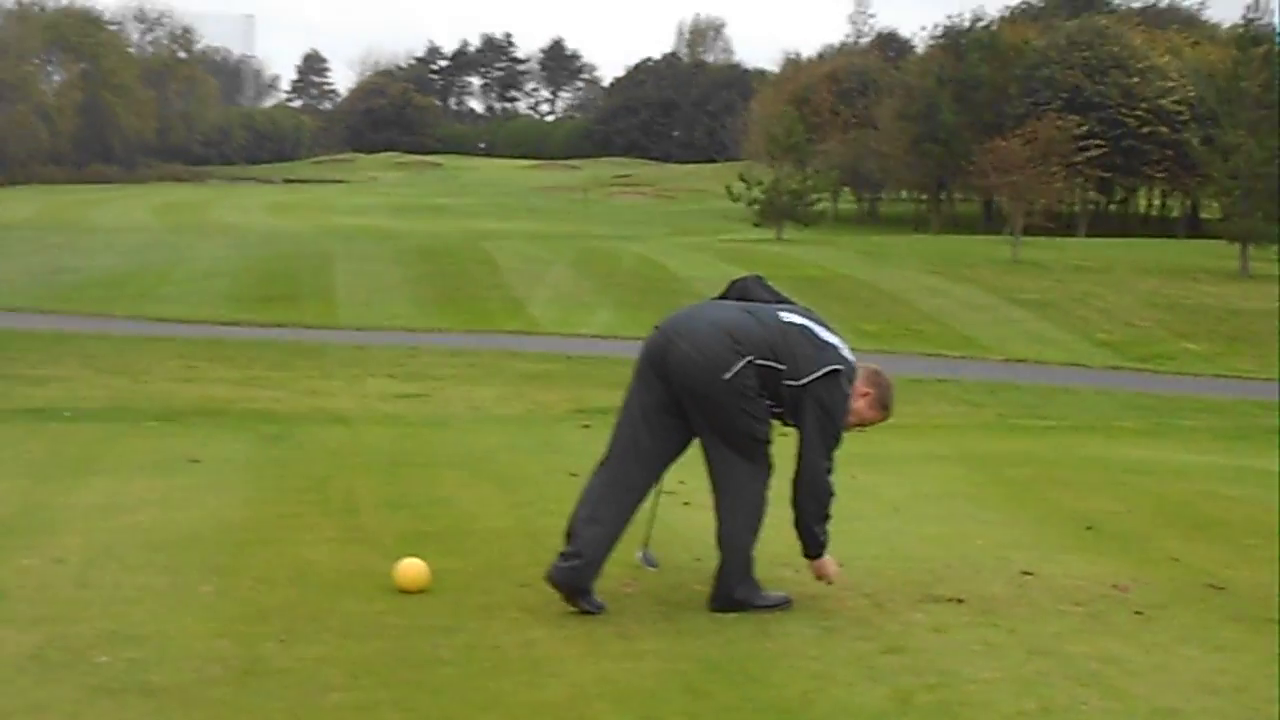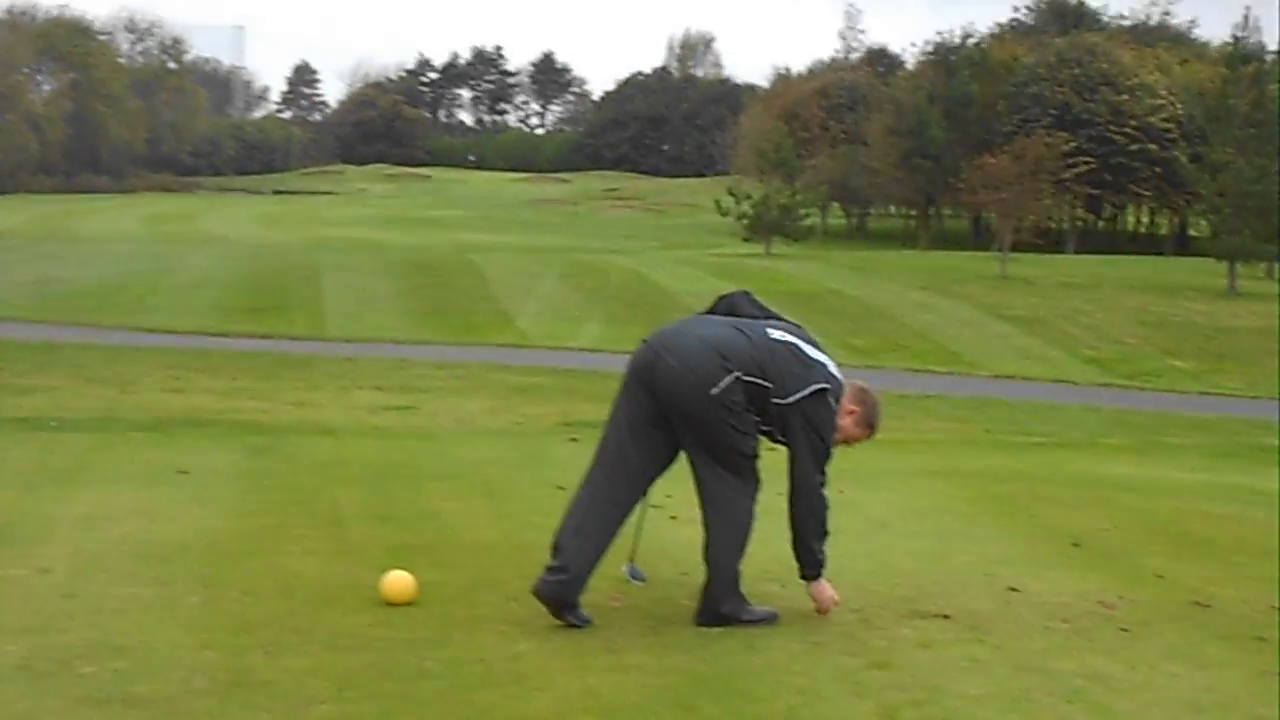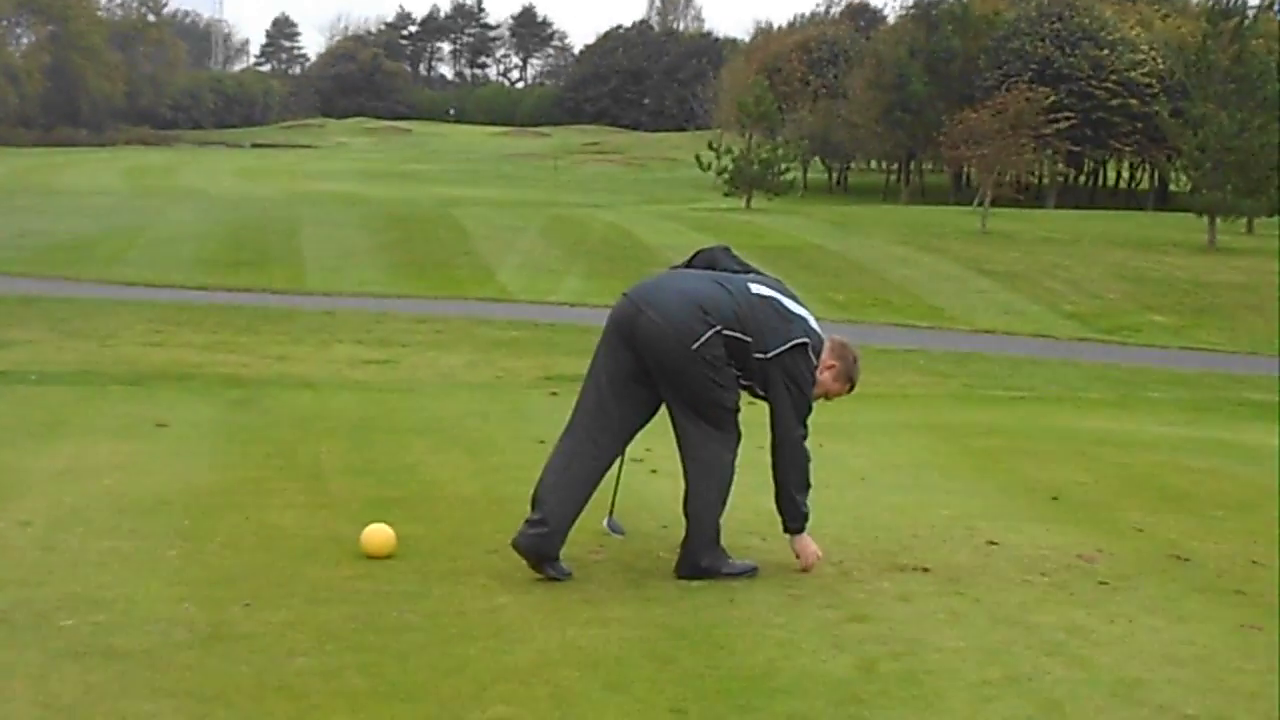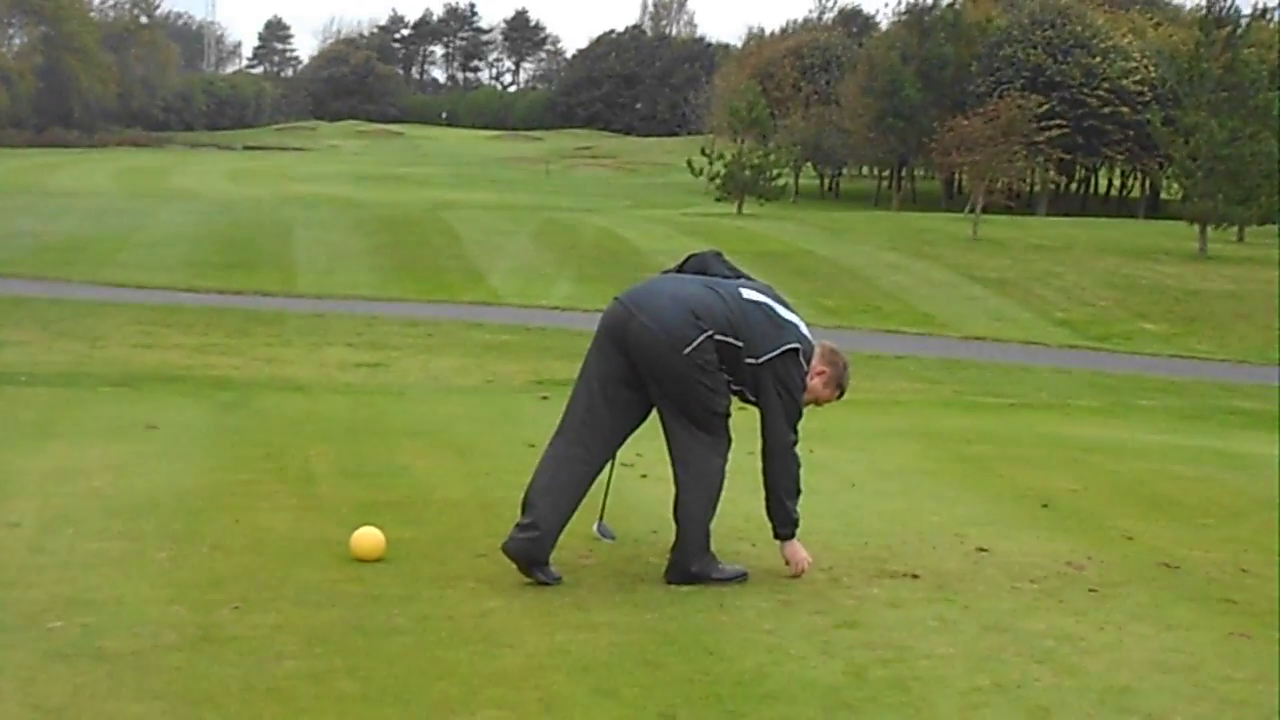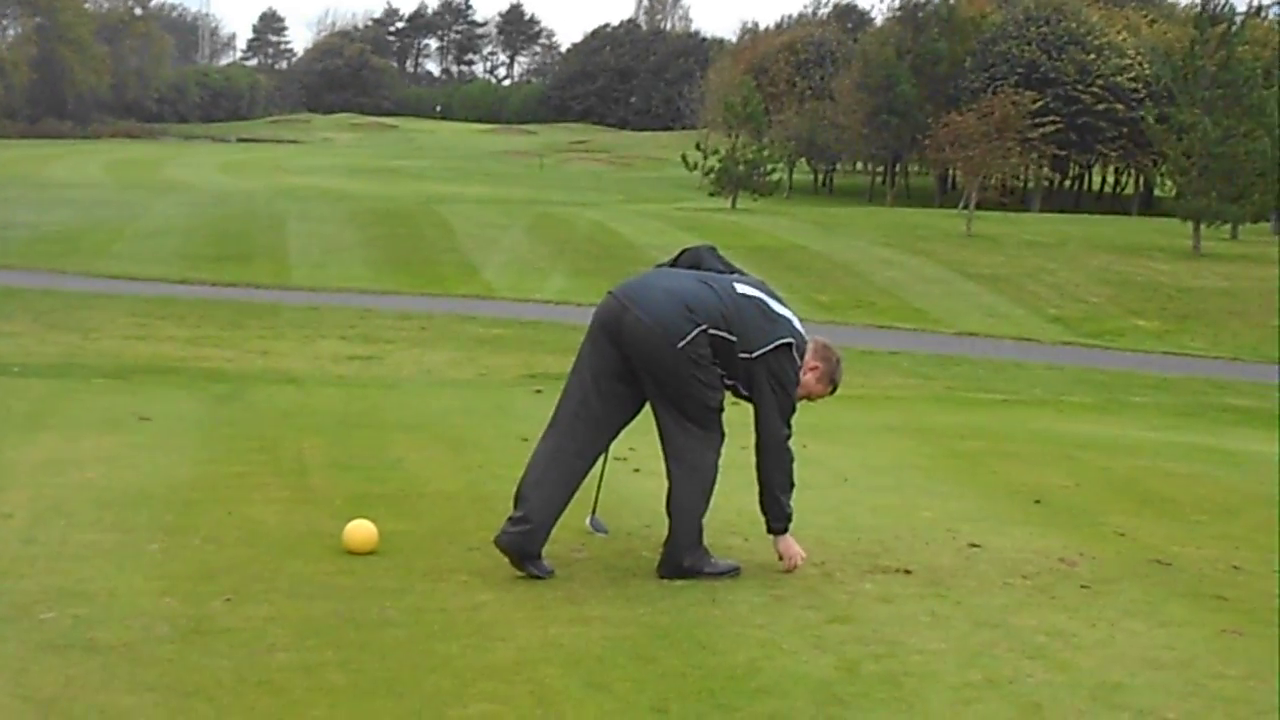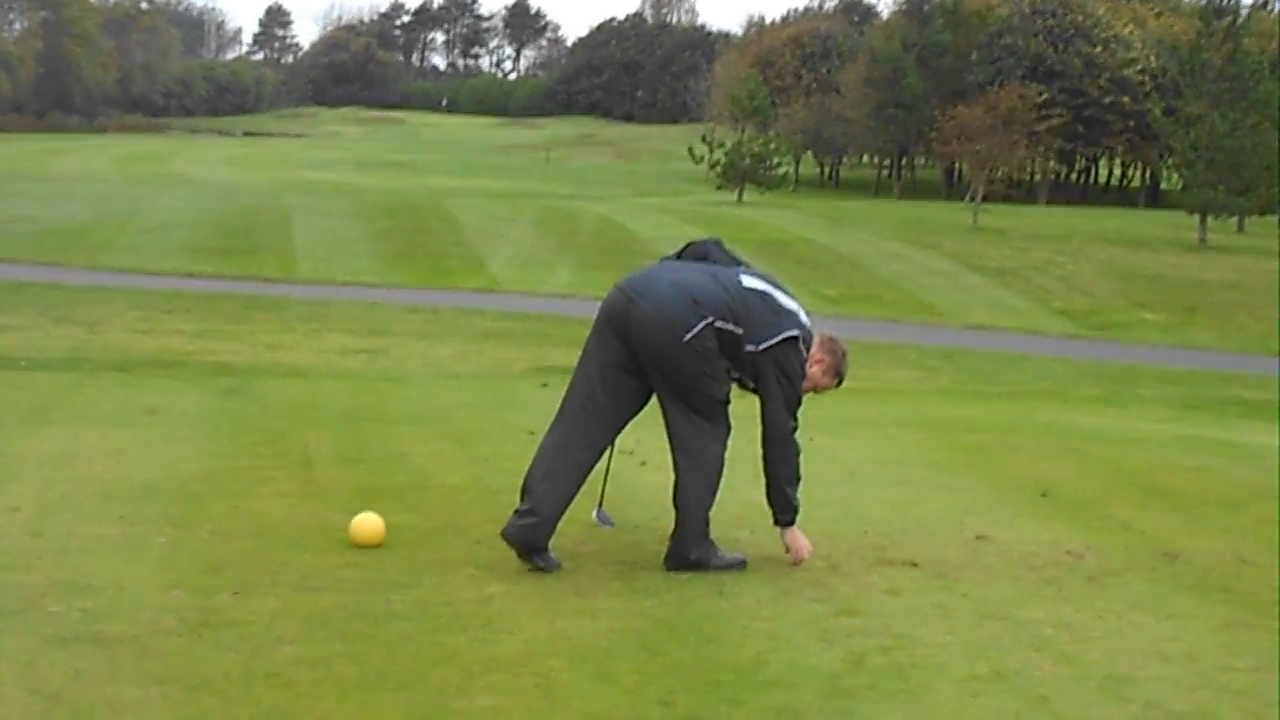
dt=0.2s
person 1, frame 1
left shoulder: (810, 332)
right shoulder: (832, 384)
left elbow: (748, 287)
right elbow: (813, 472)
right wrist: (817, 552)
left hip: (671, 336)
right hip: (717, 361)
left knee: (628, 463)
right knee: (746, 470)
left ankle: (573, 569)
right ankle: (735, 588)
person 1, frame 2
left shoulder: (799, 349)
right shoulder: (818, 400)
left elbow: (736, 302)
right elbow: (807, 489)
right wrist: (814, 575)
left hip: (658, 351)
right hip: (704, 377)
left knee: (613, 478)
right knee: (733, 486)
left ankle: (560, 583)
right ankle: (722, 602)
person 1, frame 3
left shoulder: (775, 300)
right shoulder: (798, 354)
left elbow: (715, 256)
right elbow: (789, 443)
right wrist: (797, 530)
left hip: (637, 304)
right hip: (684, 330)
left knee: (594, 431)
right knee: (715, 440)
left ankle: (540, 536)
right ankle: (702, 555)
person 1, frame 4
left shoulder: (767, 309)
right shoulder: (790, 359)
left elbow: (706, 261)
right elbow: (780, 448)
right wrist: (787, 536)
left hip: (629, 308)
right hip: (676, 334)
left knee: (584, 436)
right knee: (705, 445)
left ankle: (529, 540)
right ankle: (691, 561)
person 1, frame 5
left shoulder: (763, 306)
right shoulder: (782, 354)
left elbow: (700, 255)
right elbow: (773, 443)
right wrist: (780, 530)
left hip: (621, 304)
right hip: (670, 329)
left knee: (576, 430)
right knee: (699, 440)
left ankle: (522, 534)
right ankle: (684, 555)
person 1, frame 6
left shoulder: (766, 296)
right shoulder: (788, 347)
left elbow: (704, 249)
right elbow: (780, 436)
right wrist: (788, 523)
left hip: (628, 296)
right hip: (676, 323)
left knee: (584, 421)
right knee: (704, 433)
left ankle: (529, 526)
right ankle: (691, 548)
